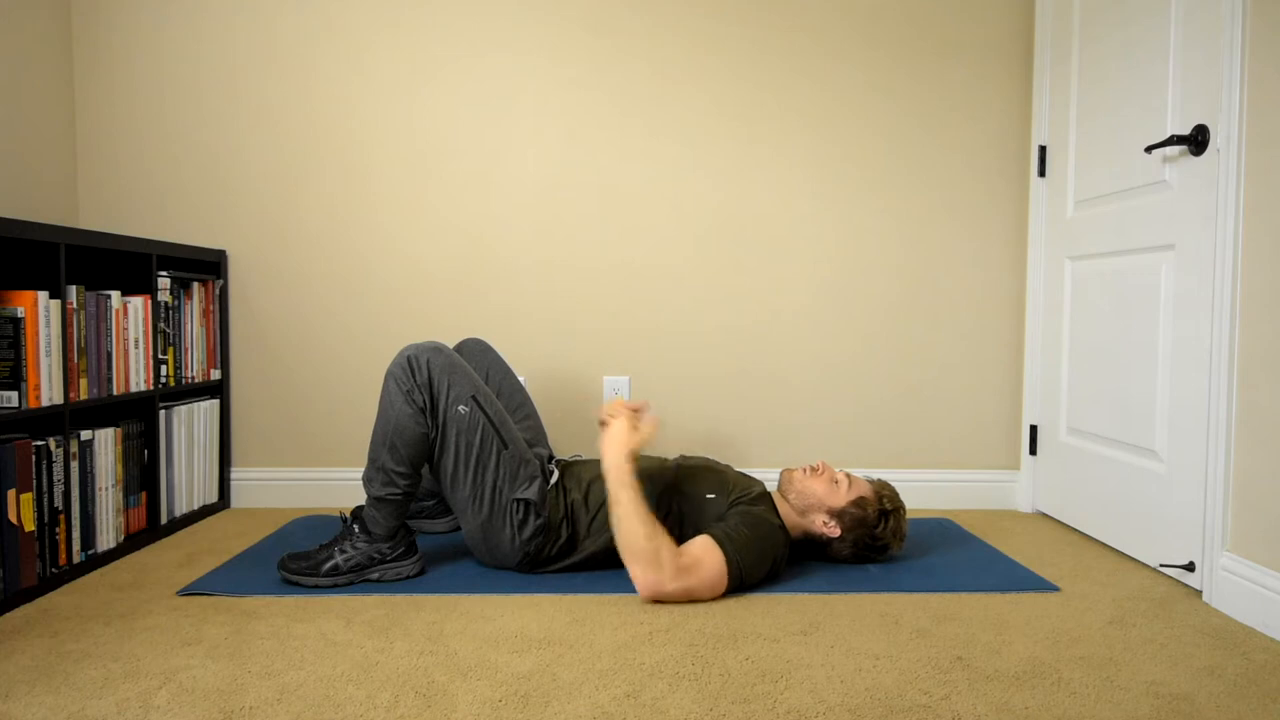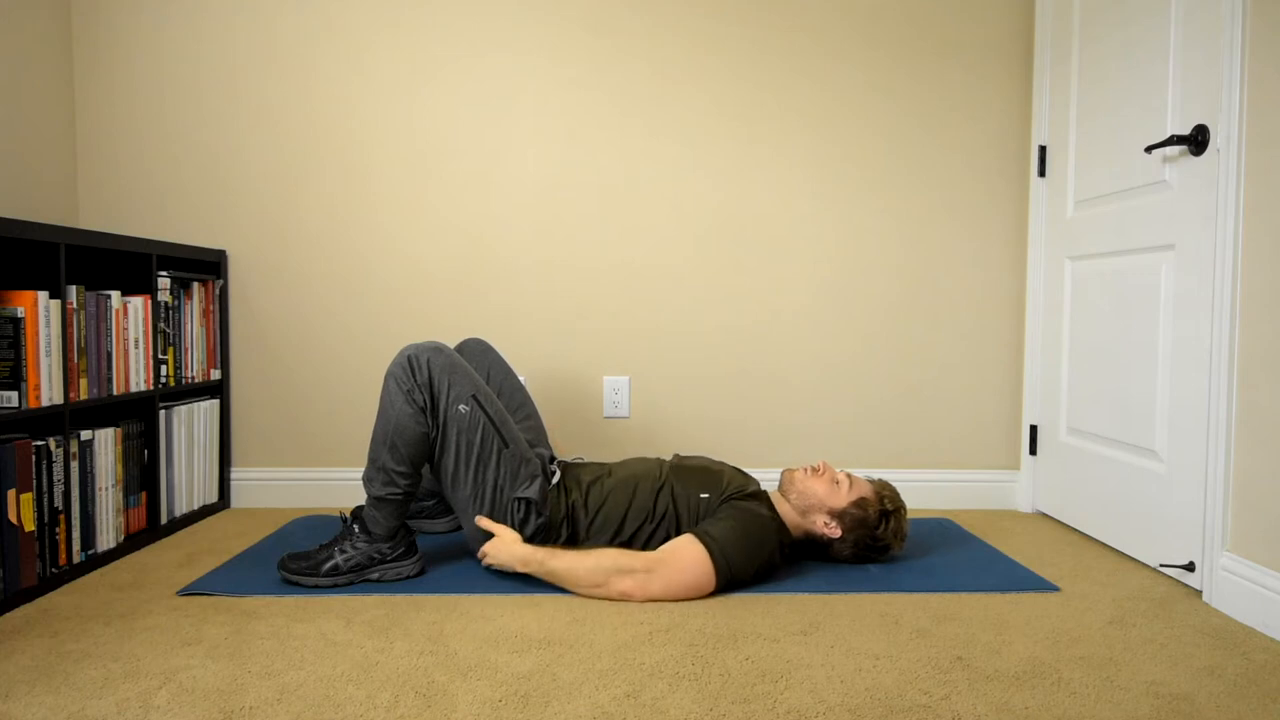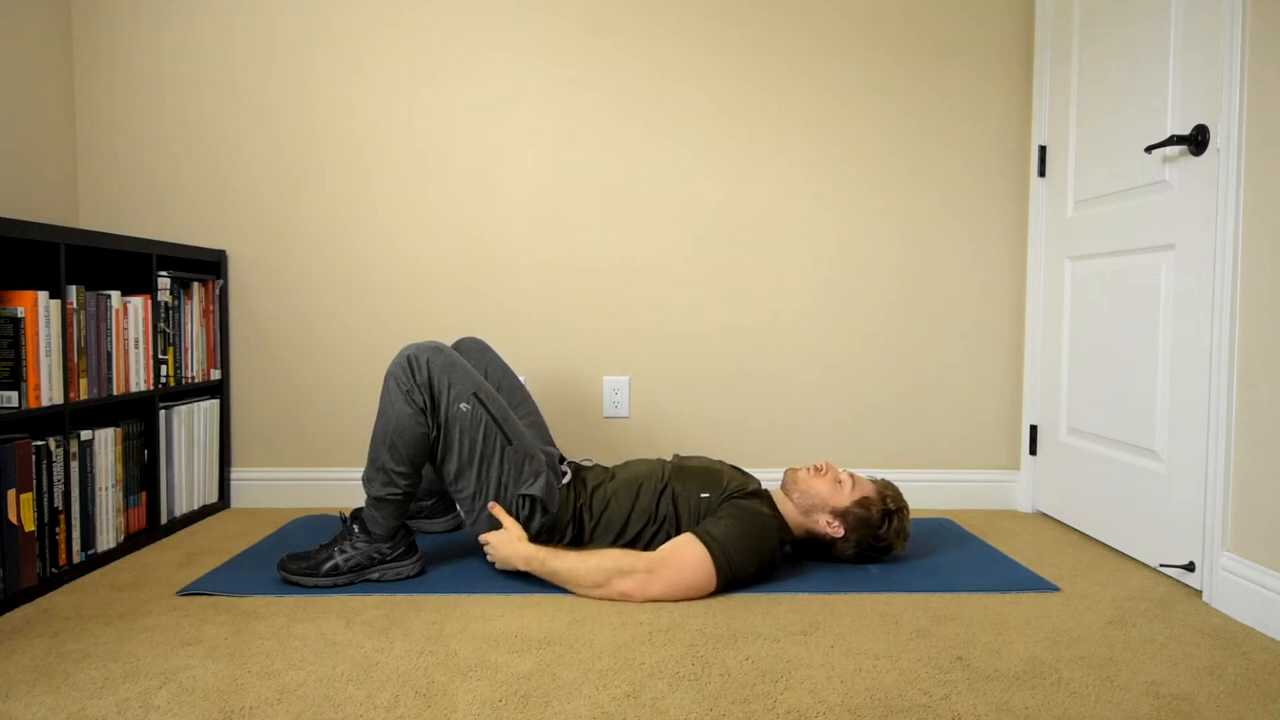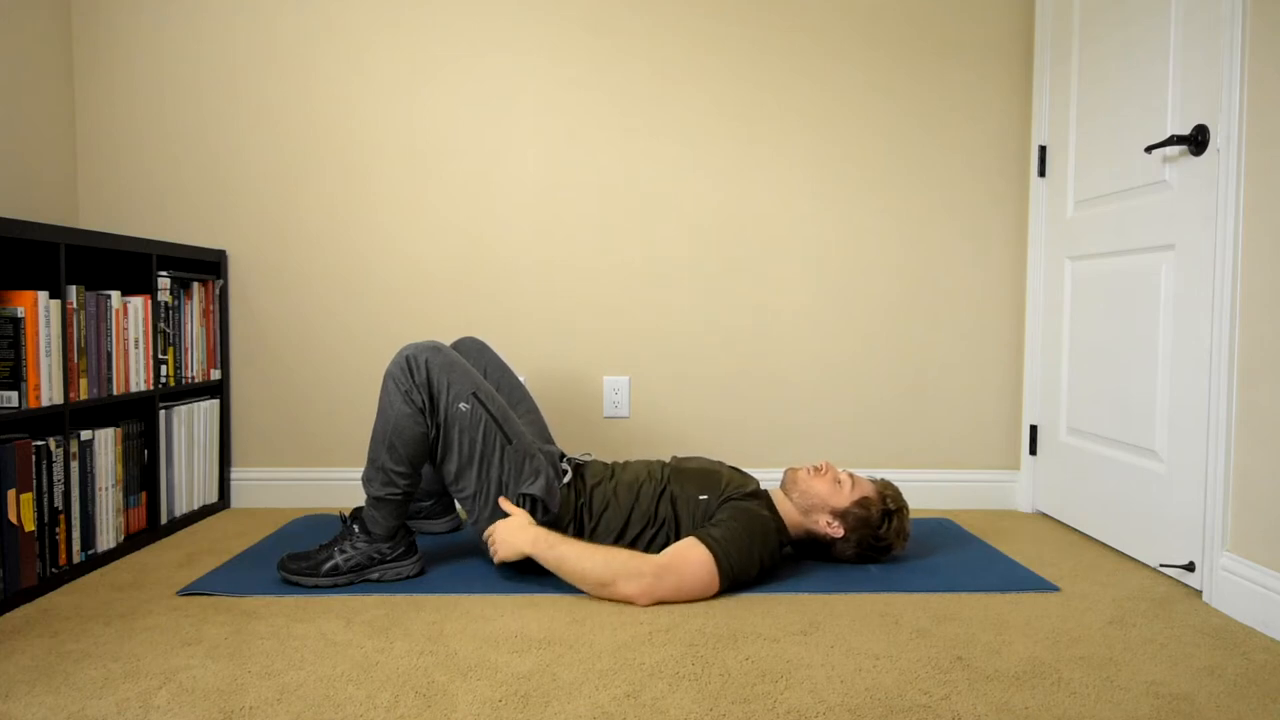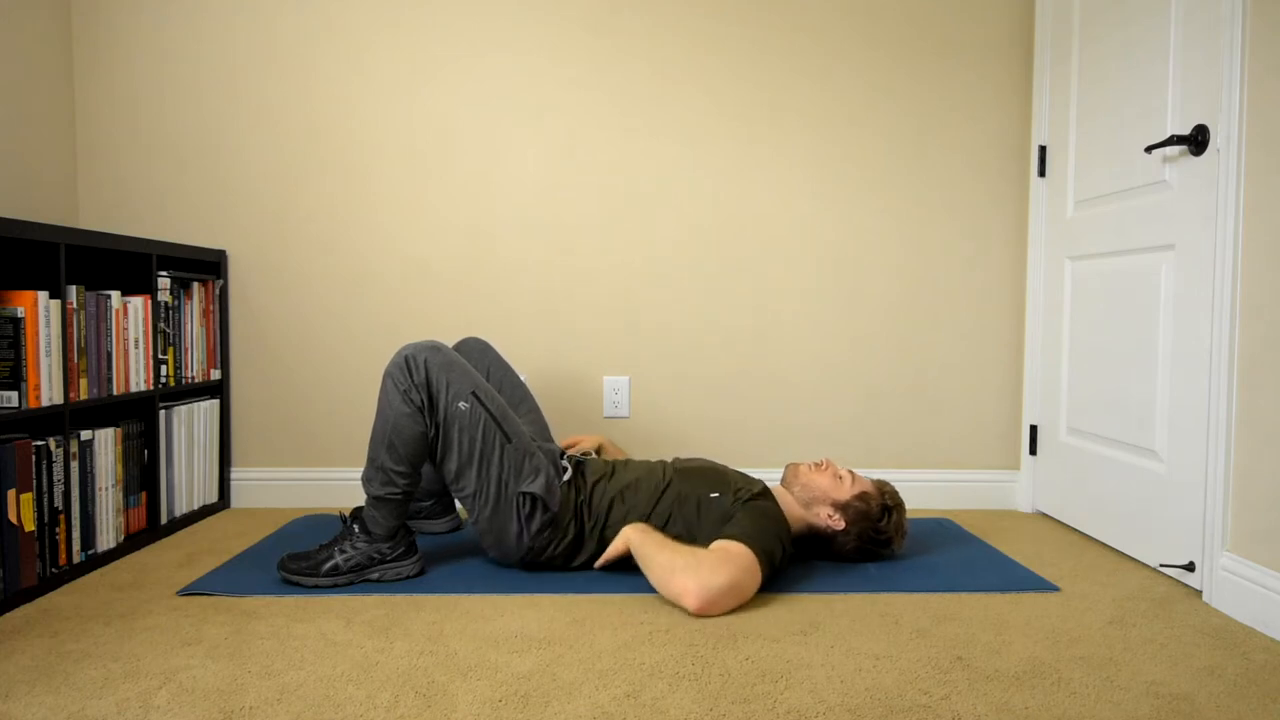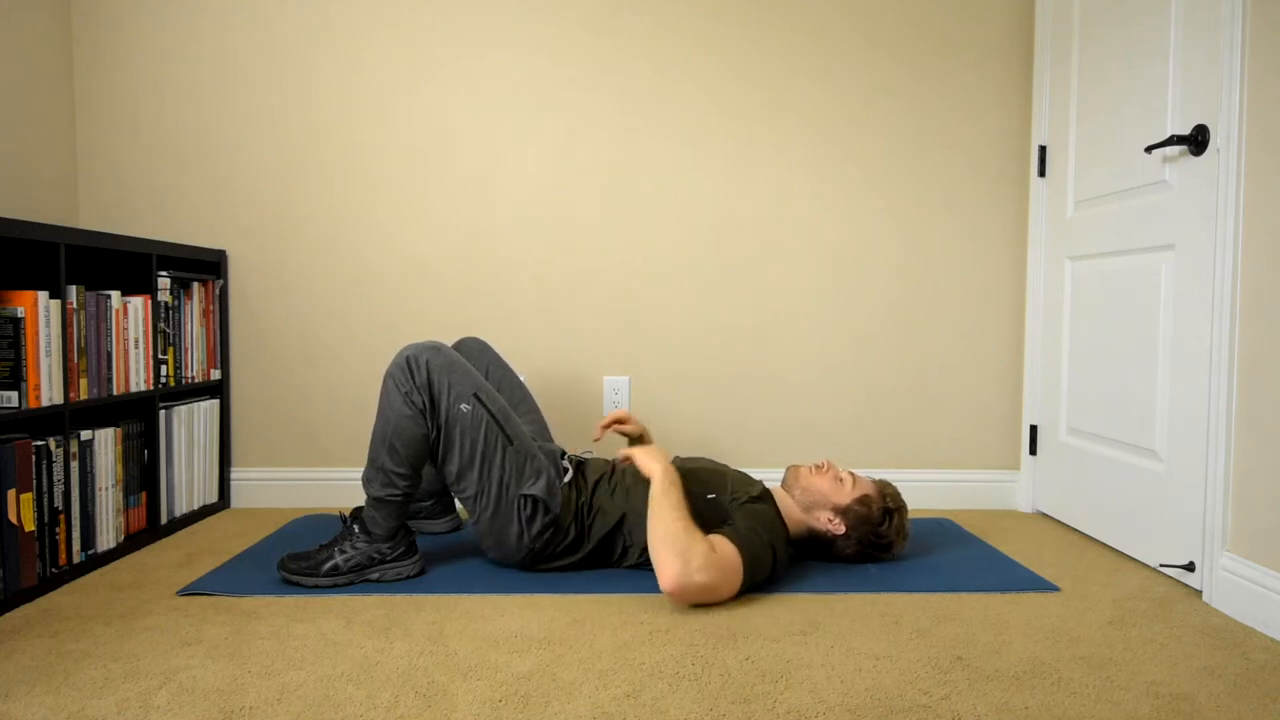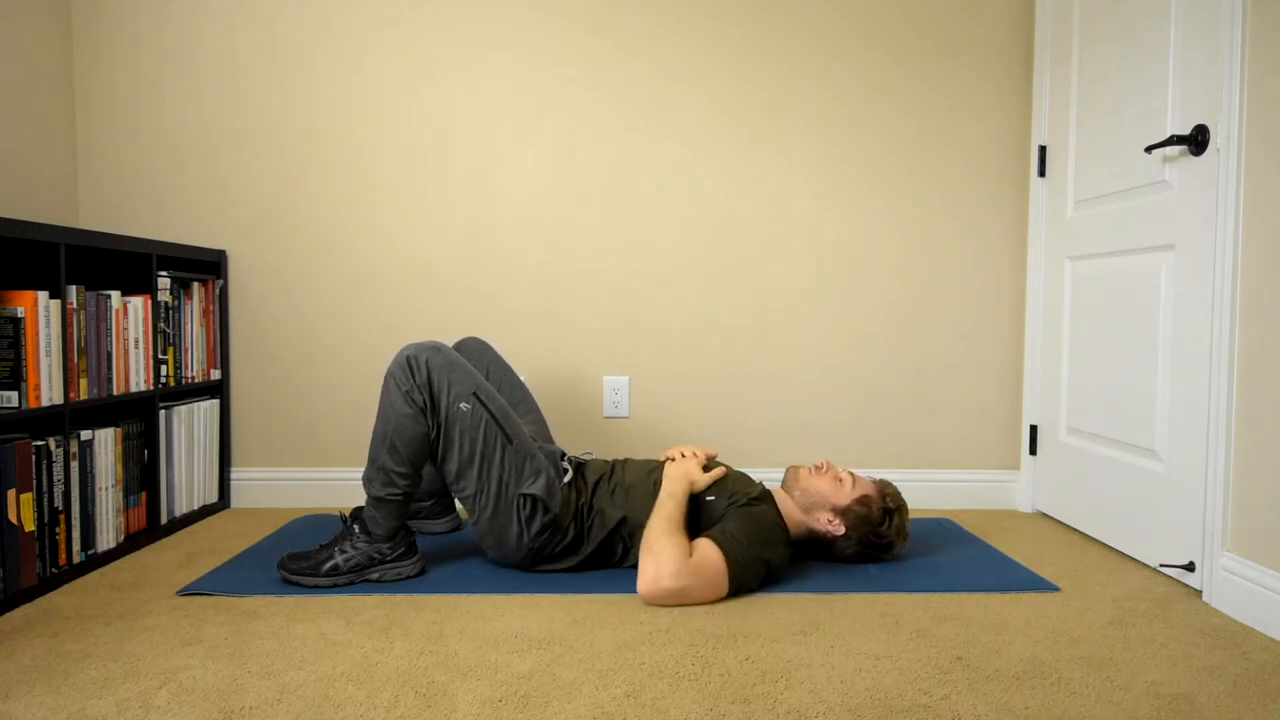
dt=0.7s
person 1, frame 1
left shoulder: (760, 538)
right shoulder: (754, 504)
left elbow: (659, 577)
left wrist: (618, 459)
right wrist: (626, 446)
left hip: (526, 520)
right hip: (554, 485)
left knee: (422, 364)
right knee: (471, 352)
left ankle: (378, 543)
right ankle: (426, 502)
person 1, frame 2
left shoulder: (753, 536)
right shoulder: (750, 504)
left elbow: (639, 578)
left wrist: (522, 556)
left hip: (529, 513)
right hip: (556, 482)
left knee: (422, 365)
right knee: (472, 353)
left ankle: (378, 542)
right ankle: (428, 502)
person 1, frame 3
left shoulder: (754, 535)
right shoulder: (751, 503)
left elbow: (641, 579)
left wrist: (525, 555)
left hip: (536, 510)
right hip: (563, 481)
left knee: (422, 366)
right knee: (467, 352)
left ankle: (378, 543)
right ankle: (430, 503)
person 1, frame 4
left shoulder: (752, 534)
right shoulder: (752, 504)
left elbow: (645, 582)
left wrist: (534, 541)
left hip: (537, 505)
right hip: (565, 477)
left knee: (421, 365)
right knee: (466, 351)
left ankle: (379, 542)
right ankle: (427, 504)
person 1, frame 5
left shoulder: (764, 529)
right shoulder: (754, 502)
left elbow: (702, 590)
left wrist: (635, 533)
right wrist: (604, 448)
left hip: (534, 514)
right hip: (564, 480)
left knee: (420, 364)
right knee: (470, 353)
left ankle: (380, 542)
right ankle: (429, 503)
person 1, frame 6
left shoulder: (762, 537)
right shoulder: (758, 506)
left elbow: (681, 573)
left wrist: (660, 472)
right wrist: (646, 440)
left hip: (536, 516)
right hip: (565, 478)
left knee: (421, 365)
right knee: (468, 351)
left ankle: (378, 542)
right ankle: (427, 503)
person 1, frame 7
left shoulder: (762, 538)
right shoulder: (757, 506)
left elbow: (659, 581)
left wrist: (676, 482)
right wrist: (689, 465)
left hip: (535, 516)
right hip: (563, 478)
left knee: (422, 365)
right knee: (470, 352)
left ankle: (379, 542)
right ankle: (428, 504)
